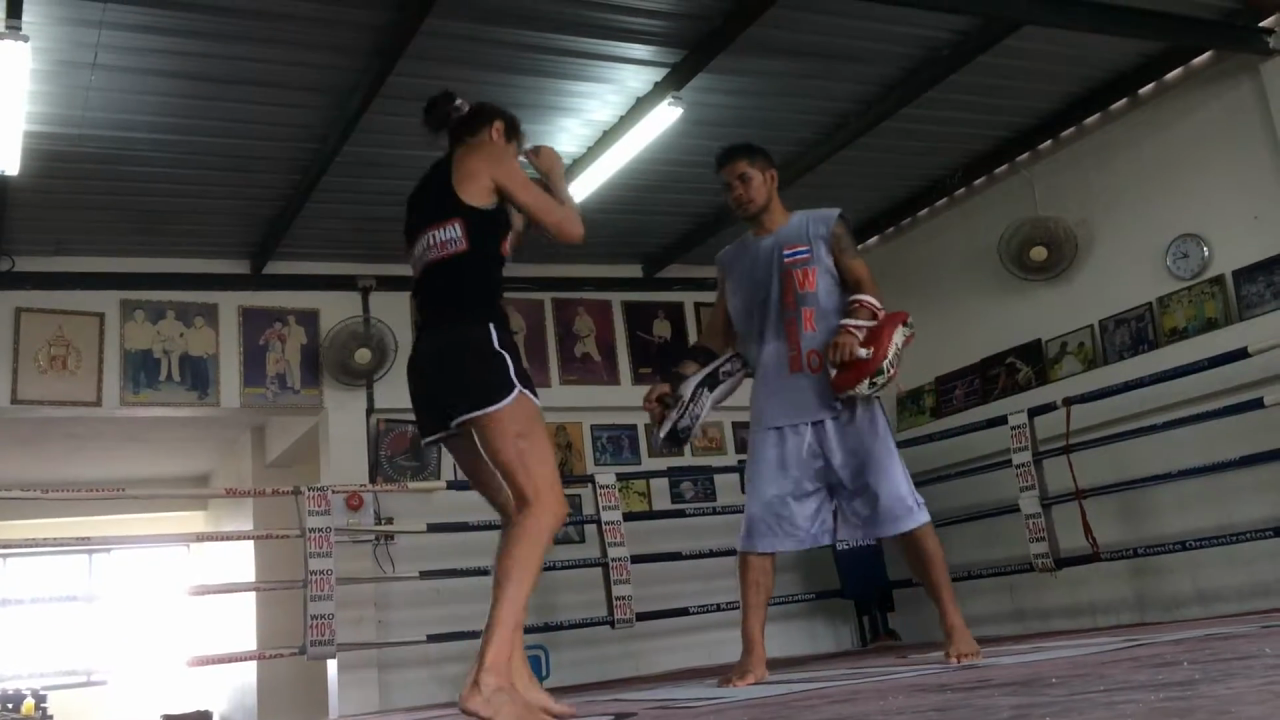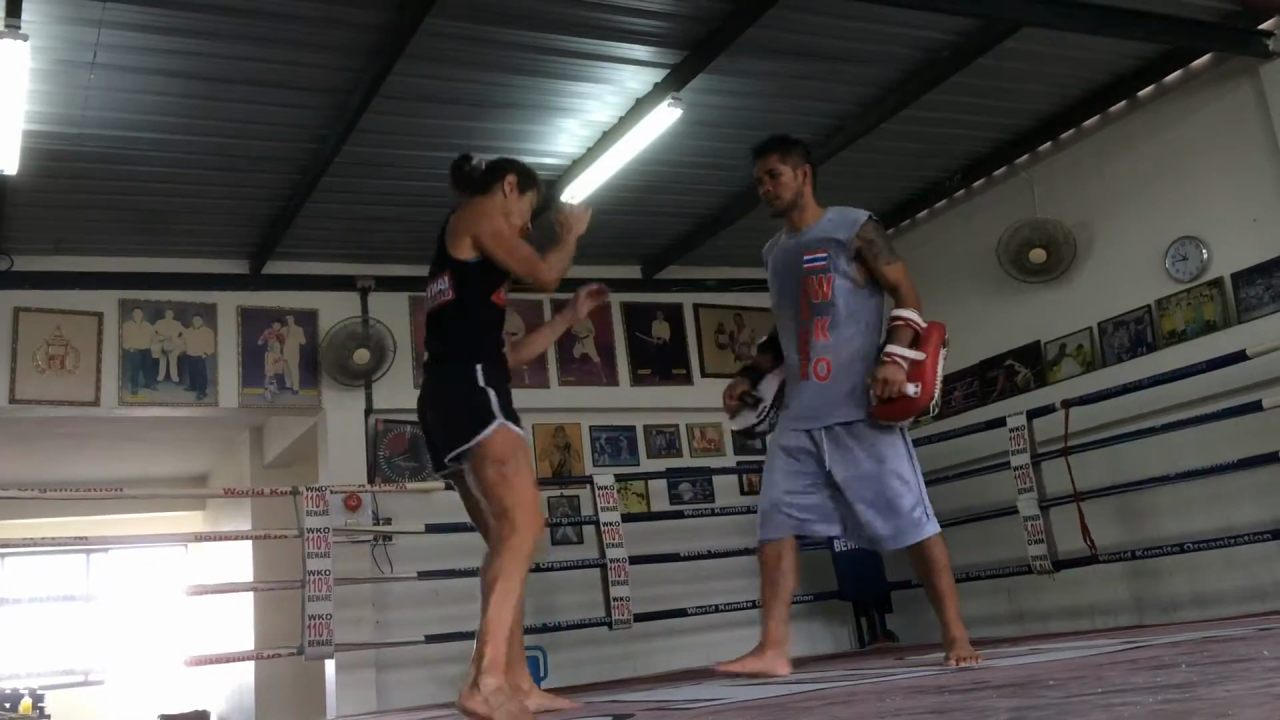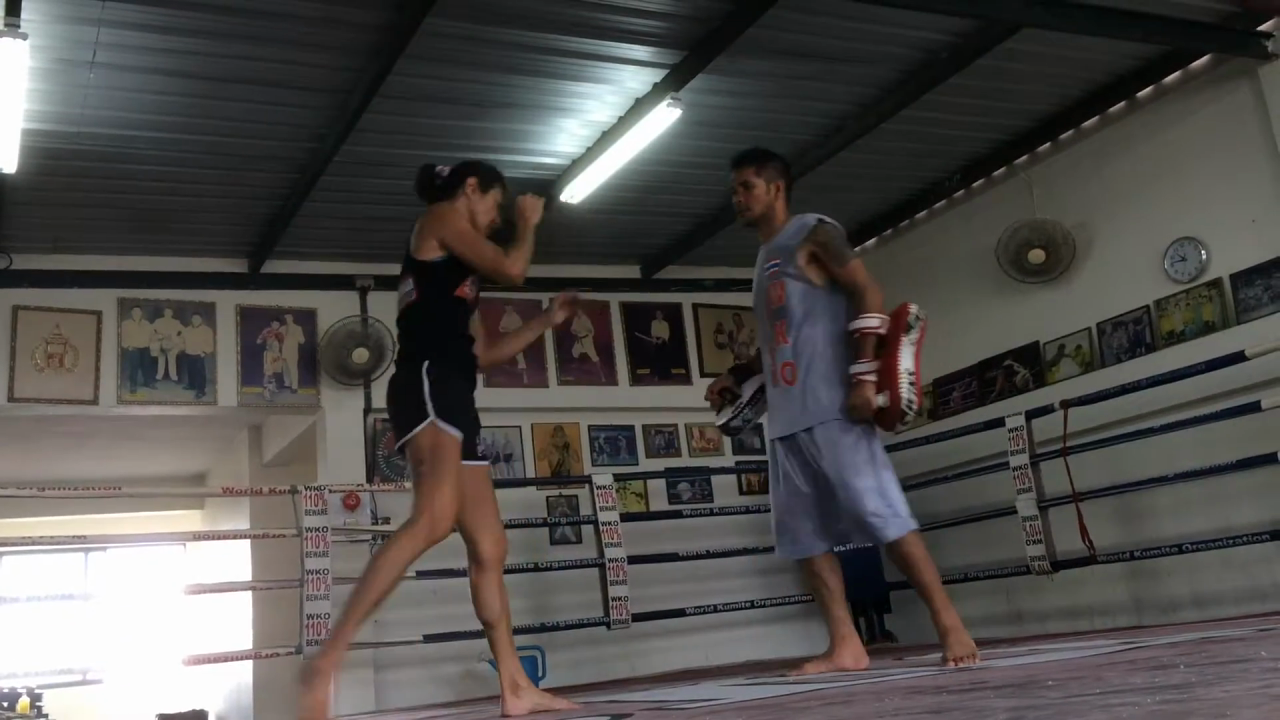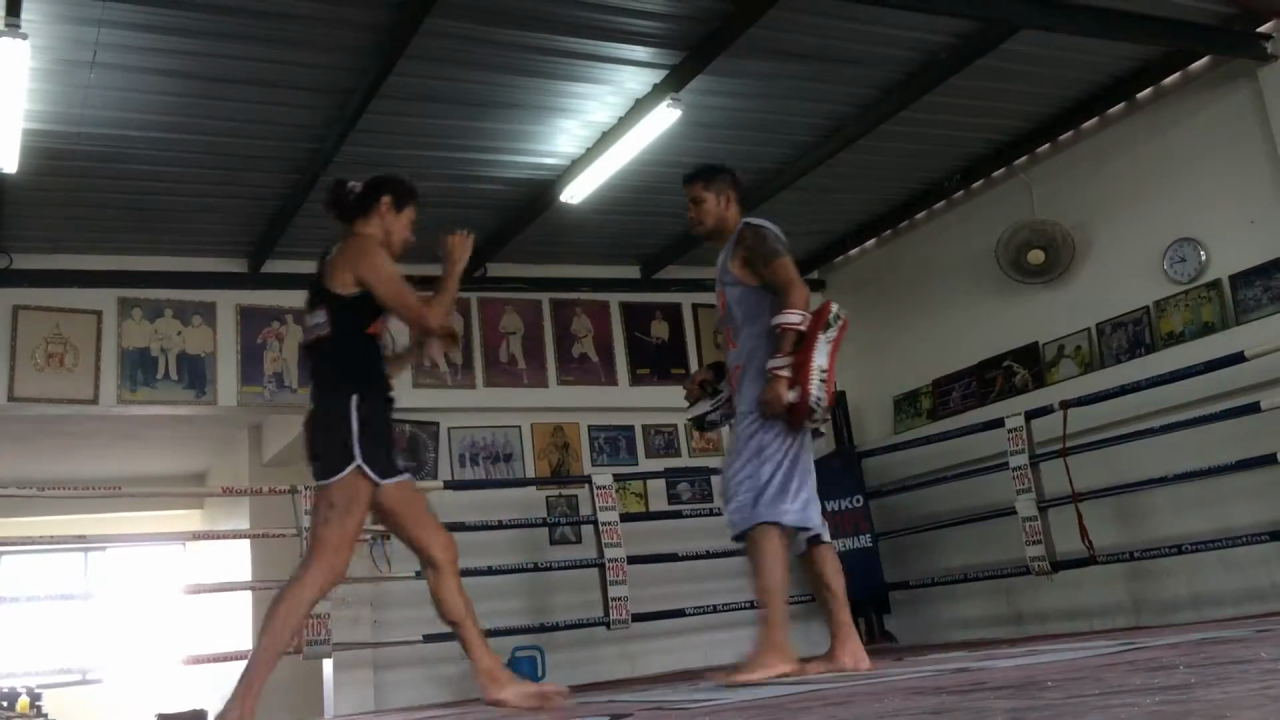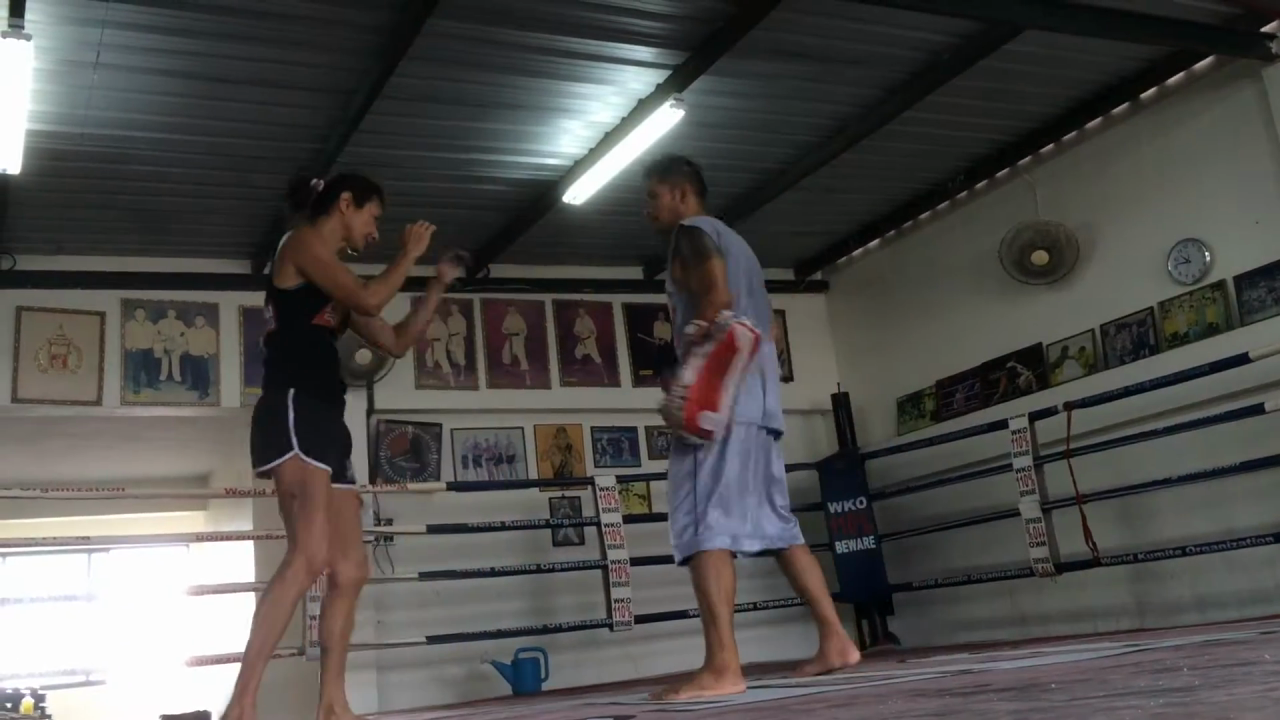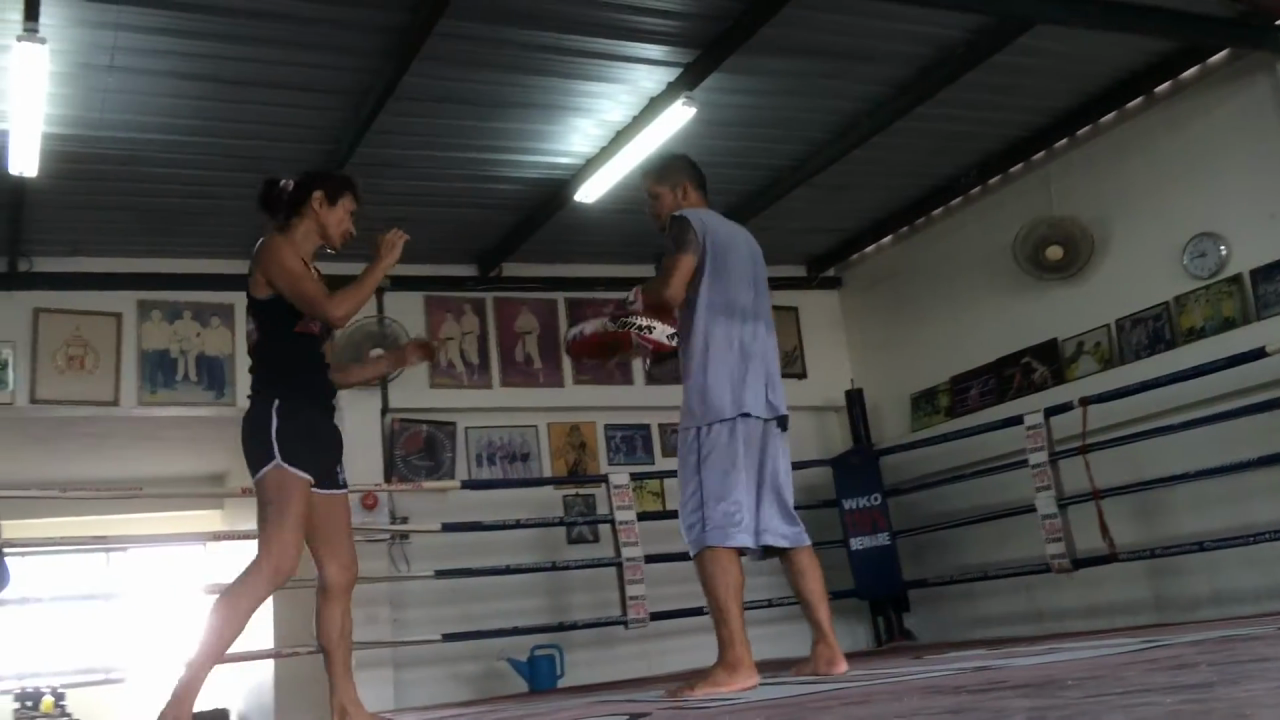
dt=0.3s
person 1, frame 1
left shoulder: (423, 194)
right shoulder: (485, 157)
right elbow: (571, 231)
right wrist: (553, 174)
left hip: (429, 363)
right hip: (478, 347)
left knee: (519, 509)
right knee: (545, 506)
person 1, frame 2
left shoulder: (479, 269)
right shoulder: (476, 214)
left elbow: (512, 355)
right elbow: (543, 276)
left wrist: (574, 314)
right wrist: (571, 231)
left hip: (457, 398)
right hip: (468, 389)
left knee: (509, 539)
right knee: (524, 523)
person 1, frame 3
left shoulder: (450, 266)
right shoulder: (439, 220)
left elbow: (483, 352)
right elbow: (511, 269)
left wrist: (543, 322)
right wrist: (527, 223)
left hip: (454, 401)
right hip: (429, 386)
left knee: (490, 548)
right knee: (436, 518)
right ankle: (328, 659)
person 1, frame 4
left shoulder: (341, 269)
right shoulder: (361, 250)
right elbow: (432, 321)
left wrist: (411, 357)
right wrist: (454, 266)
left hip: (363, 427)
right hip: (349, 422)
left knee: (439, 552)
right knee: (325, 563)
person 1, frame 5
left shoulder: (332, 283)
right shoulder: (300, 243)
left elbow: (396, 342)
right elbow: (369, 300)
left wrist: (439, 284)
right wrist: (407, 256)
left hip: (322, 420)
right hip: (294, 413)
left knee: (349, 570)
right knee: (312, 554)
person 1, frame 6
left shoulder: (307, 275)
right shoulder: (275, 250)
right elbow: (334, 312)
left wrist: (395, 360)
right wrist: (382, 263)
left hip: (316, 430)
right hip: (280, 422)
left knee: (338, 576)
right knee: (277, 561)
person 2, frame 1
left shoulder: (825, 226)
right shoulder: (732, 260)
left elbow: (865, 287)
right elbow: (716, 339)
left wrist: (852, 329)
right wrist: (674, 383)
left hip: (842, 398)
right hip: (776, 410)
left knee: (898, 506)
right knee: (761, 528)
left ankle: (954, 624)
right ankle: (753, 655)
person 2, frame 2
left shoulder: (855, 228)
right shoulder: (774, 251)
left elbow: (906, 294)
left wrist: (895, 357)
right wrist: (749, 376)
left hip: (859, 406)
right hip: (800, 413)
left knee: (907, 516)
right knee: (777, 518)
left ankle: (955, 634)
right ankle: (773, 646)
person 2, frame 3
left shoulder: (813, 233)
right shoulder: (766, 257)
left elbow: (869, 295)
left wrist: (864, 376)
right wrist: (738, 375)
left hip: (832, 408)
right hip: (788, 417)
left knee: (879, 512)
right knee: (803, 536)
left ankle: (950, 625)
right ankle: (845, 646)
person 2, frame 4
left shoulder: (753, 234)
right shoulder: (737, 254)
left elbow: (795, 293)
left wrist: (776, 375)
right wrist: (715, 373)
left hip: (773, 400)
right hip: (772, 399)
left knee: (757, 509)
right knee: (802, 520)
left ankle: (774, 642)
right ankle: (846, 645)
person 2, frame 5
left shoulder: (692, 233)
right shoulder: (732, 241)
left elbow: (716, 299)
right hip: (754, 402)
left knee: (703, 525)
right knee: (773, 522)
left ankle: (722, 666)
right ankle: (835, 640)
person 2, frame 6
left shoulder: (689, 223)
right shoulder: (742, 238)
left elbow: (669, 293)
left wrist: (643, 293)
right wrist: (672, 334)
left hip: (718, 398)
right hip: (764, 395)
left knee: (711, 525)
right knee: (778, 523)
left ankle: (734, 659)
right ankle: (827, 649)
